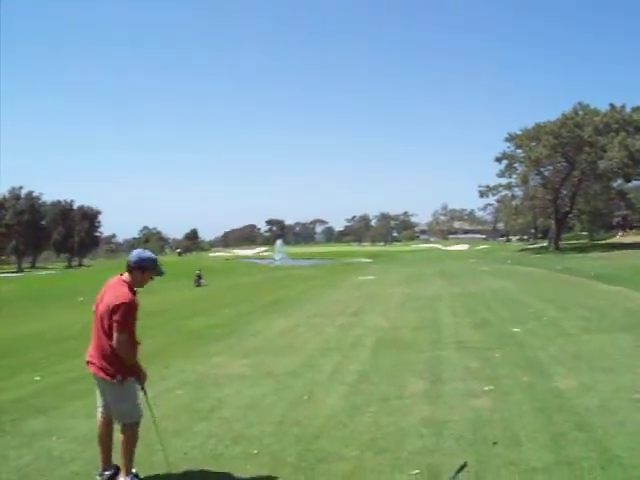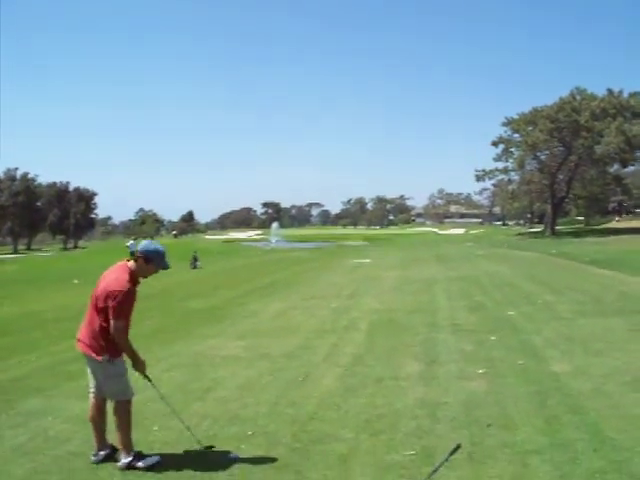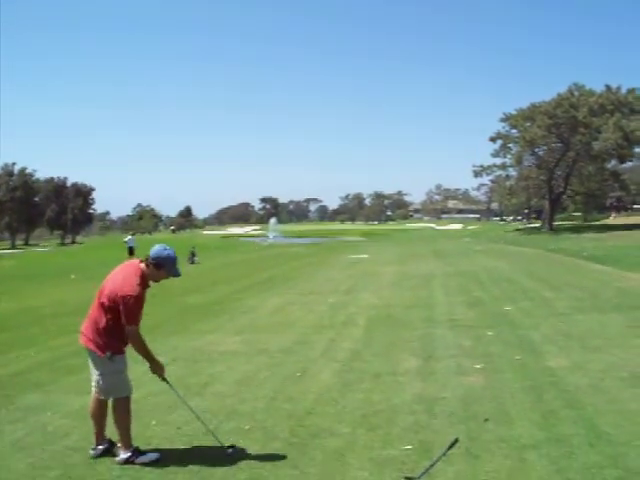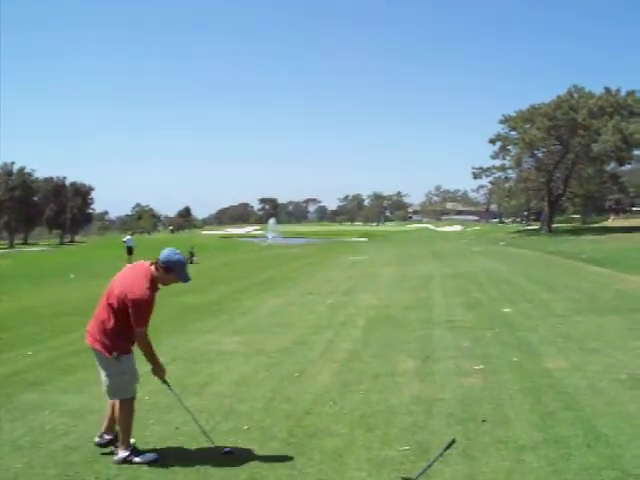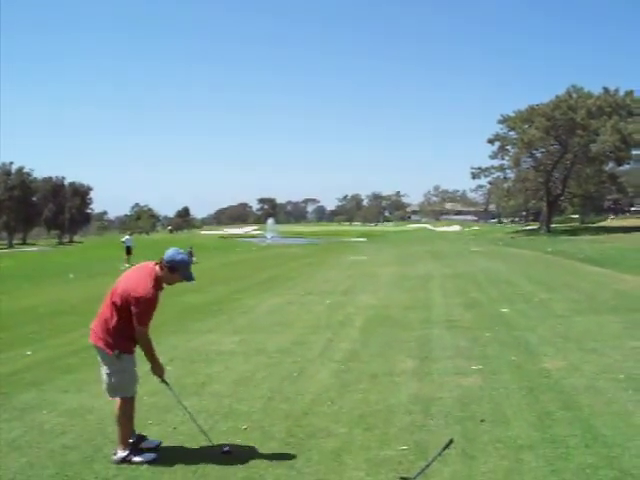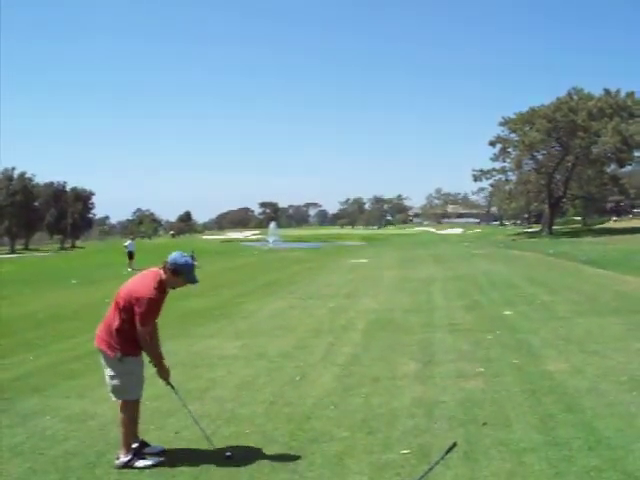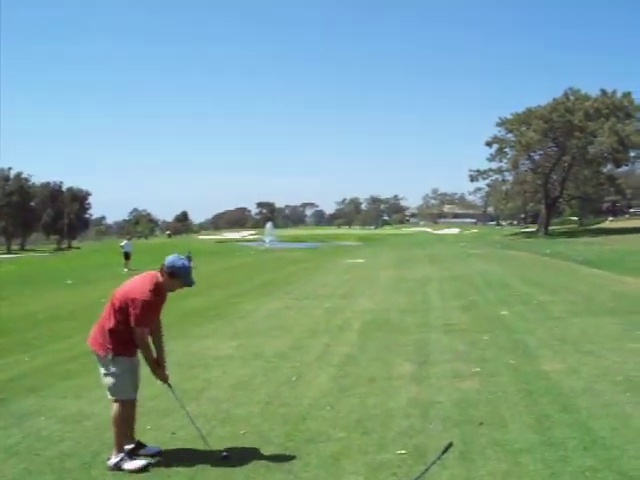
dt=0.3s
person 1, frame 1
left shoulder: (113, 283)
right shoulder: (126, 300)
right elbow: (120, 344)
right wrist: (138, 369)
left hip: (99, 362)
right hip: (115, 368)
left knee: (106, 416)
right knee: (130, 422)
person 1, frame 2
left shoulder: (121, 267)
right shoulder: (123, 288)
right elbow: (117, 331)
right wrist: (135, 359)
left hip: (91, 342)
right hip: (104, 348)
left knee: (98, 397)
right knee: (123, 399)
left ankle: (102, 448)
right ankle: (127, 455)
person 1, frame 3
left shoulder: (132, 265)
right shoulder: (133, 292)
right elbow: (132, 334)
right wrist: (153, 362)
left hip: (96, 336)
right hip: (106, 344)
left knee: (101, 393)
right knee: (121, 396)
left ankle: (100, 443)
right ankle: (127, 451)
person 1, frame 4
left shoulder: (142, 266)
right shoulder: (143, 294)
right elbow: (140, 336)
right wrist: (156, 365)
left hip: (104, 334)
right hip: (111, 343)
left knee: (122, 390)
right knee: (126, 395)
left ankle: (107, 433)
right ankle: (124, 450)
person 1, frame 5
left shoulder: (148, 267)
right shoulder: (147, 292)
right elbow: (141, 334)
right wrist: (155, 364)
left hip: (113, 334)
right hip: (113, 341)
left knee: (128, 390)
right knee: (125, 394)
left ankle: (131, 437)
right ankle: (123, 450)
person 1, frame 6
left shoulder: (157, 278)
right shoulder: (148, 294)
left elbow: (151, 323)
right elbow: (143, 335)
left wrist: (158, 353)
right wrist: (160, 365)
left hip: (127, 342)
right hip: (117, 346)
left knee: (134, 396)
right knee: (129, 398)
left ankle: (135, 442)
right ankle: (126, 455)
person 1, frame 7
left shoulder: (158, 286)
right shoulder: (143, 295)
left elbow: (155, 323)
right elbow: (140, 337)
left wrist: (161, 357)
right wrist: (155, 367)
left hip: (124, 343)
right hip: (110, 345)
left knee: (131, 395)
right knee: (123, 398)
left ankle: (130, 443)
right ankle: (117, 455)
